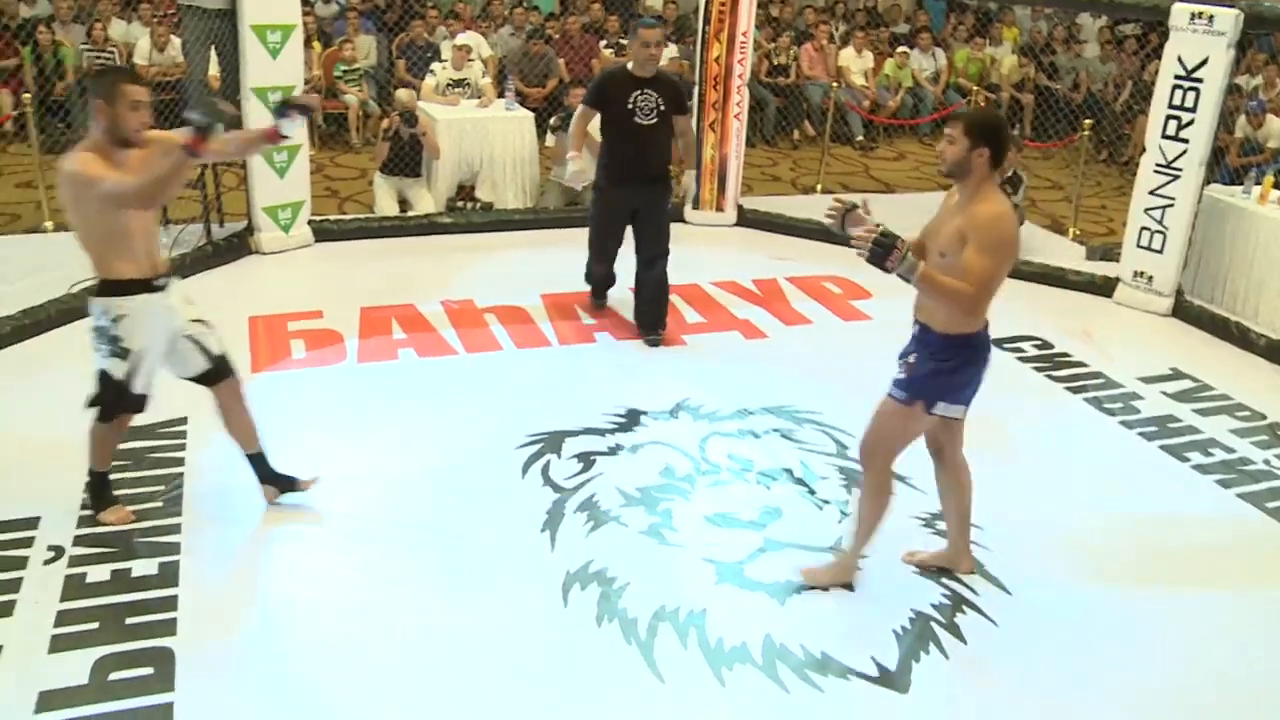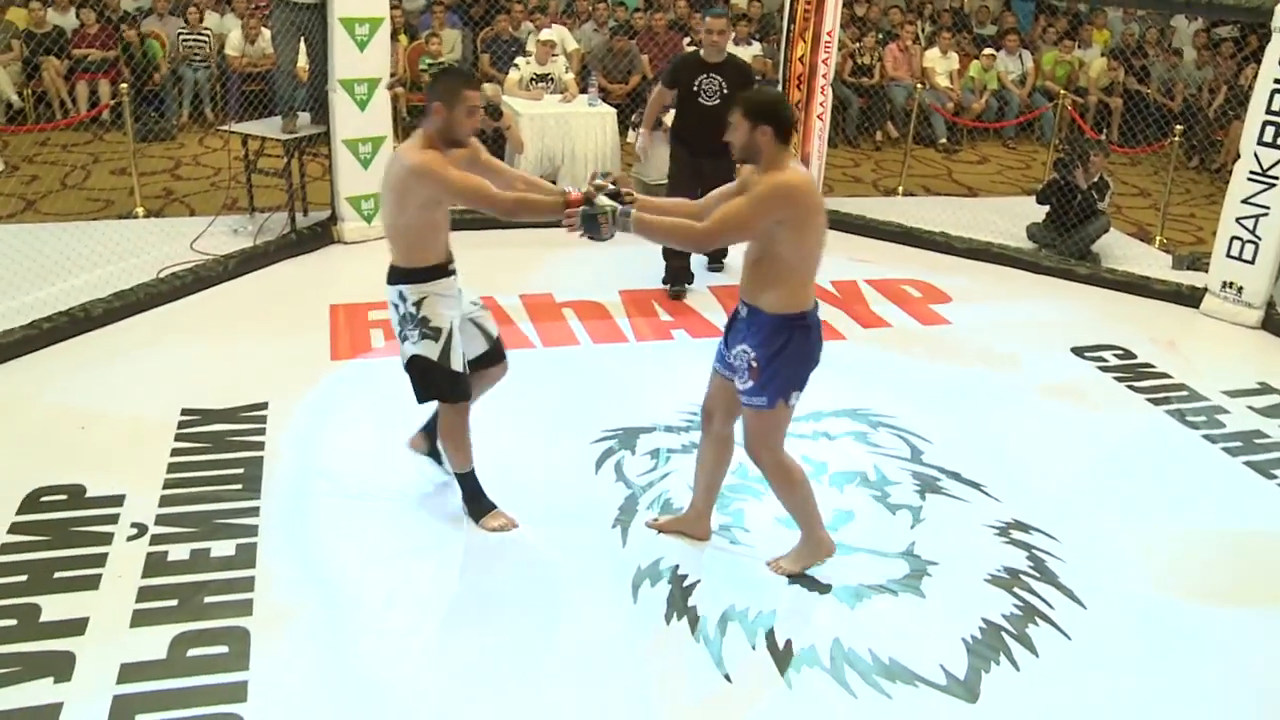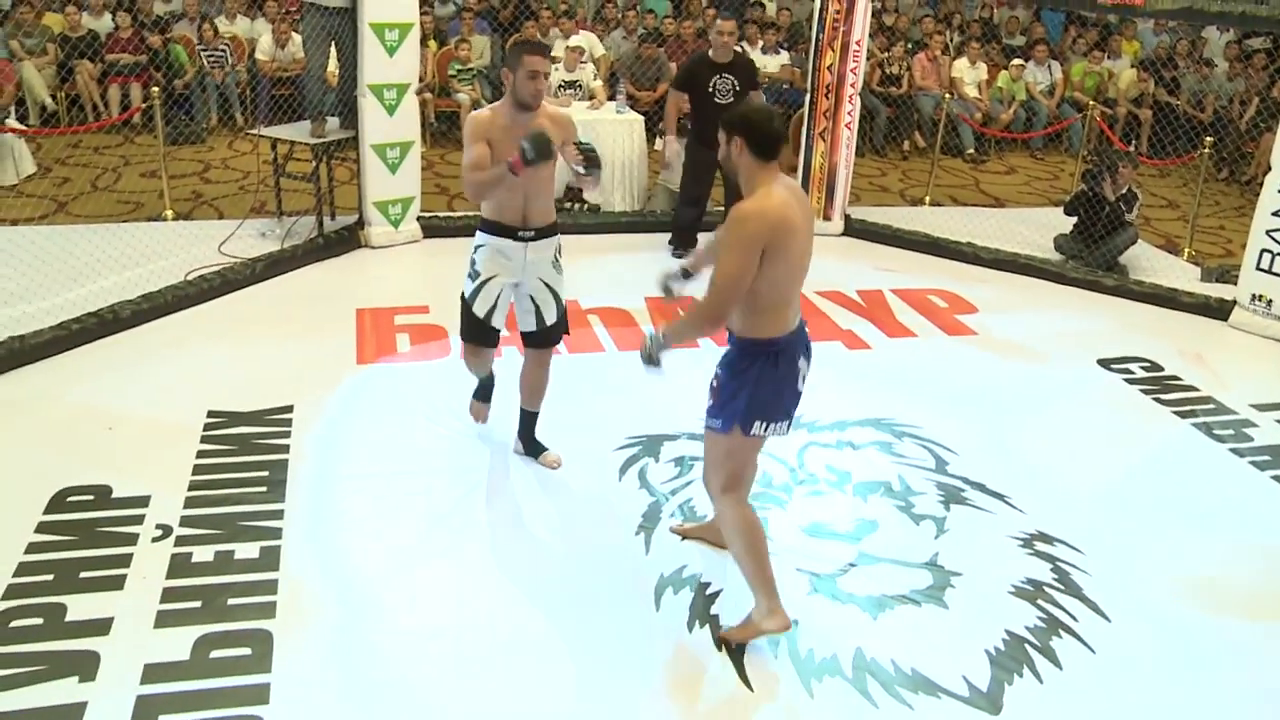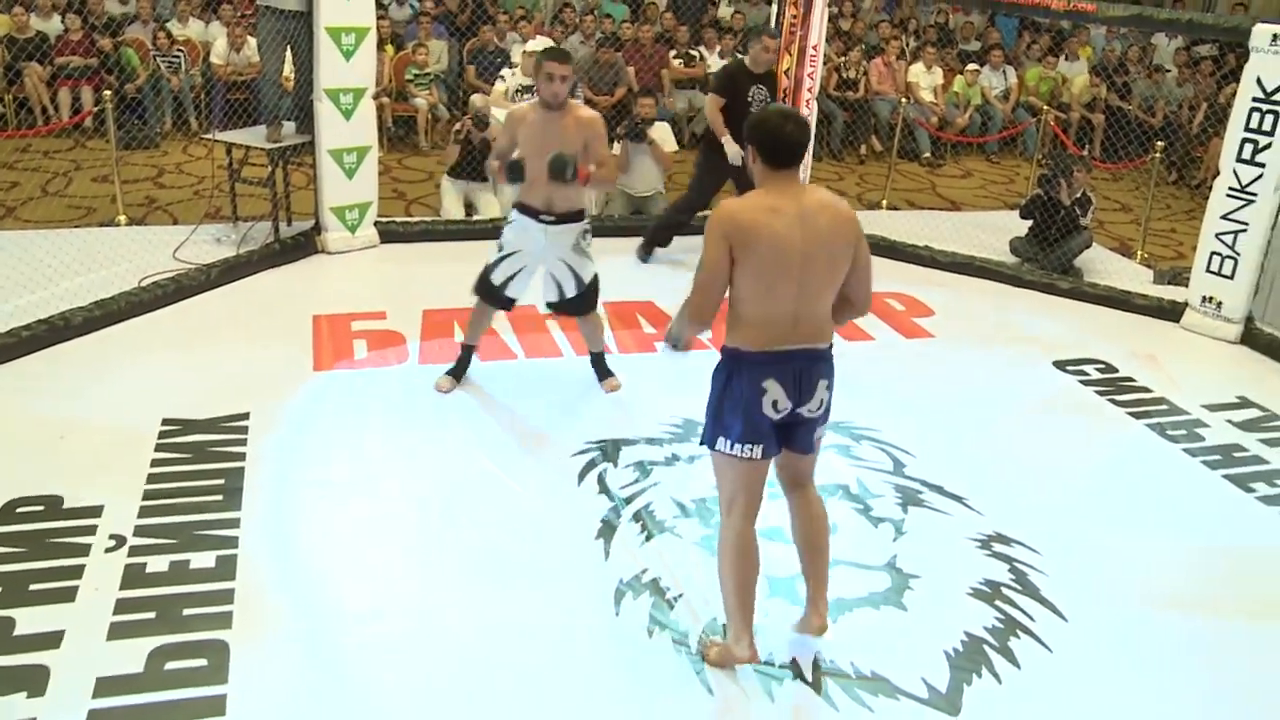
dt=0.7s
person 1, frame 1
left shoulder: (992, 218)
right shoulder: (959, 197)
left elbow: (967, 301)
right elbow: (920, 249)
left wrist: (899, 265)
right wrist: (867, 230)
left hip: (950, 354)
right hip: (937, 341)
left knee: (875, 451)
right knee: (943, 451)
left ankle: (848, 561)
right ankle: (958, 551)
person 1, frame 2
left shoulder: (786, 187)
right shoulder: (762, 176)
left elbow: (703, 236)
right elbow: (700, 209)
left wrist: (624, 220)
right wrist: (630, 200)
left hip: (783, 333)
right hip: (751, 320)
left knee: (763, 448)
right knee: (714, 417)
left ankle: (815, 541)
right ankle: (697, 516)
person 1, frame 3
left shoulder: (753, 214)
right shoulder: (790, 191)
left elbow: (713, 312)
left wrist: (661, 340)
right wrist: (687, 267)
left hip: (762, 358)
right hip: (789, 343)
left knee: (725, 484)
right knee: (720, 447)
left ankle: (770, 612)
right ankle: (720, 525)
person 1, frame 4
left shoulder: (732, 217)
right shoulder: (842, 215)
left elbow: (700, 310)
right elbow: (859, 302)
left wrist: (677, 332)
left hip: (749, 375)
right hip: (813, 371)
left knee: (738, 512)
right knee: (800, 484)
left ankle: (739, 640)
right ankle: (816, 610)
person 2, frame 1
left shoulder: (150, 145)
right shoulder: (78, 167)
left elbow: (225, 148)
right elbow: (143, 197)
left wrist: (275, 131)
right wrist: (192, 144)
left hip: (168, 292)
right hip: (125, 303)
left knee: (227, 384)
right knee: (119, 411)
left ankle: (268, 477)
right ankle: (99, 490)
person 2, frame 2
left shoulder: (460, 146)
right shoulder: (417, 164)
left elbow: (518, 184)
right elbow: (500, 203)
left wrist: (580, 197)
right wrist: (575, 202)
left hip: (447, 279)
right hip: (418, 290)
left knee: (492, 364)
right knee: (455, 396)
left ankle: (428, 435)
right ankle: (473, 496)
person 2, frame 3
left shoulder: (559, 120)
right shoulder: (482, 122)
left elbow: (584, 176)
right elbow: (475, 190)
left wrist: (587, 166)
right wrist: (516, 162)
left hip: (543, 243)
right hip: (496, 243)
left knee: (541, 349)
right knee: (477, 347)
left ankle: (527, 437)
right ankle: (485, 383)
person 2, frame 4
left shoulder: (588, 122)
right shoulder: (518, 117)
left elbow: (610, 178)
right elbow: (494, 162)
left wrist: (580, 173)
right wrist: (501, 171)
left hip: (569, 227)
right hip: (524, 222)
left knee: (584, 309)
right knee: (487, 299)
left ankle: (599, 363)
right ankle: (462, 365)
person 3, frame 1
left shoulder: (671, 86)
right shoulder: (608, 81)
left elbow: (684, 129)
right elbow: (581, 119)
left wrist: (689, 171)
right wrist: (575, 156)
left hip: (656, 185)
right hip: (613, 182)
left knee: (654, 256)
right knee: (603, 245)
left ankle: (651, 324)
right ankle: (599, 289)
person 3, frame 2
left shoulder: (740, 69)
right shoulder: (682, 64)
right elbow: (660, 96)
right wrist: (645, 132)
left hip: (721, 153)
right hip: (685, 151)
left ankle: (715, 254)
right ankle: (677, 276)
person 3, frame 3
left shoulder: (746, 65)
right shoulder: (693, 65)
left elbow: (756, 100)
right elbow: (674, 101)
right wrist: (670, 137)
right hip: (702, 143)
left knee: (740, 197)
right knee: (692, 194)
right ankle: (682, 241)
person 3, frame 4
left shoulder: (770, 78)
right shoulder: (730, 73)
right elbow: (711, 108)
right wrist: (727, 141)
right hip: (718, 150)
right knee: (695, 200)
right ankle: (651, 241)
